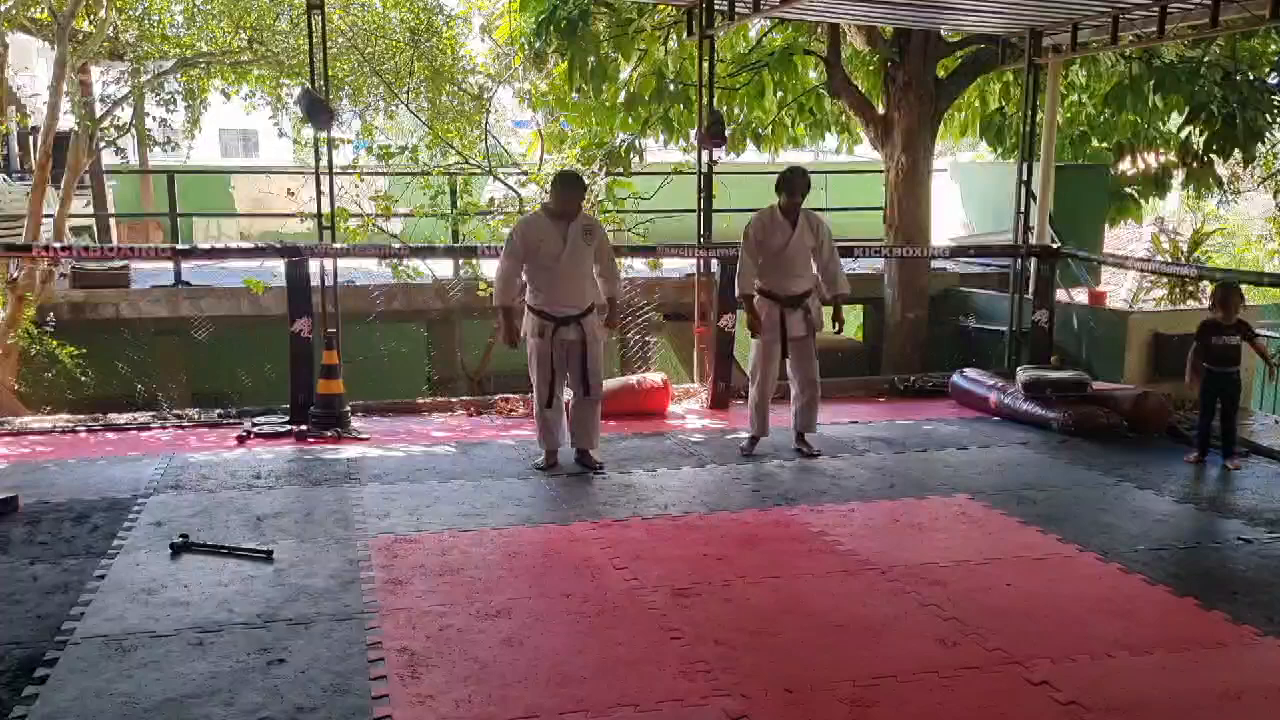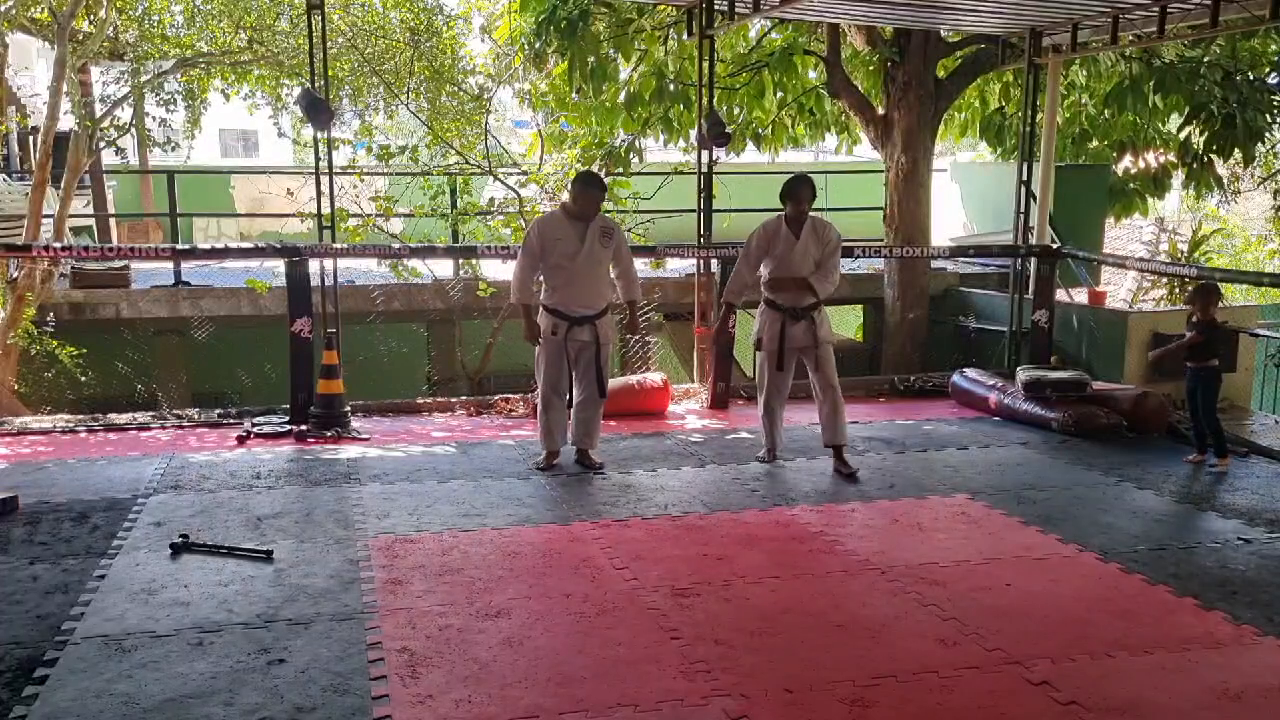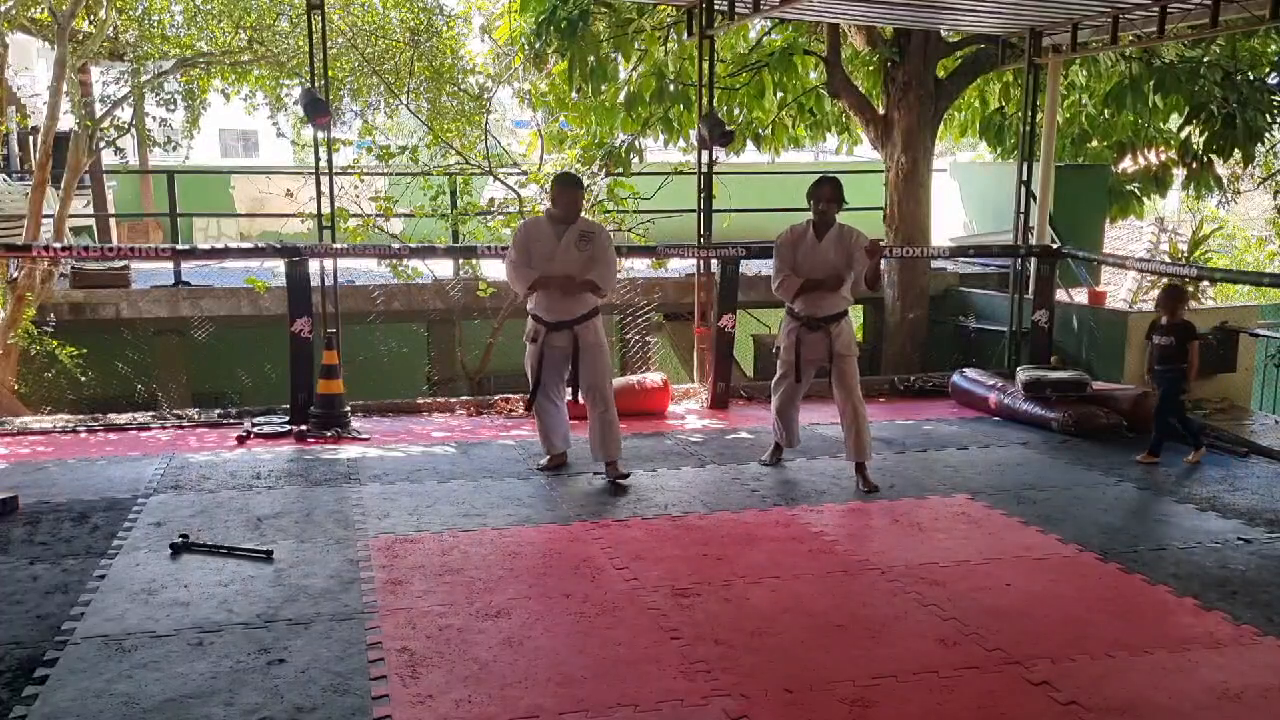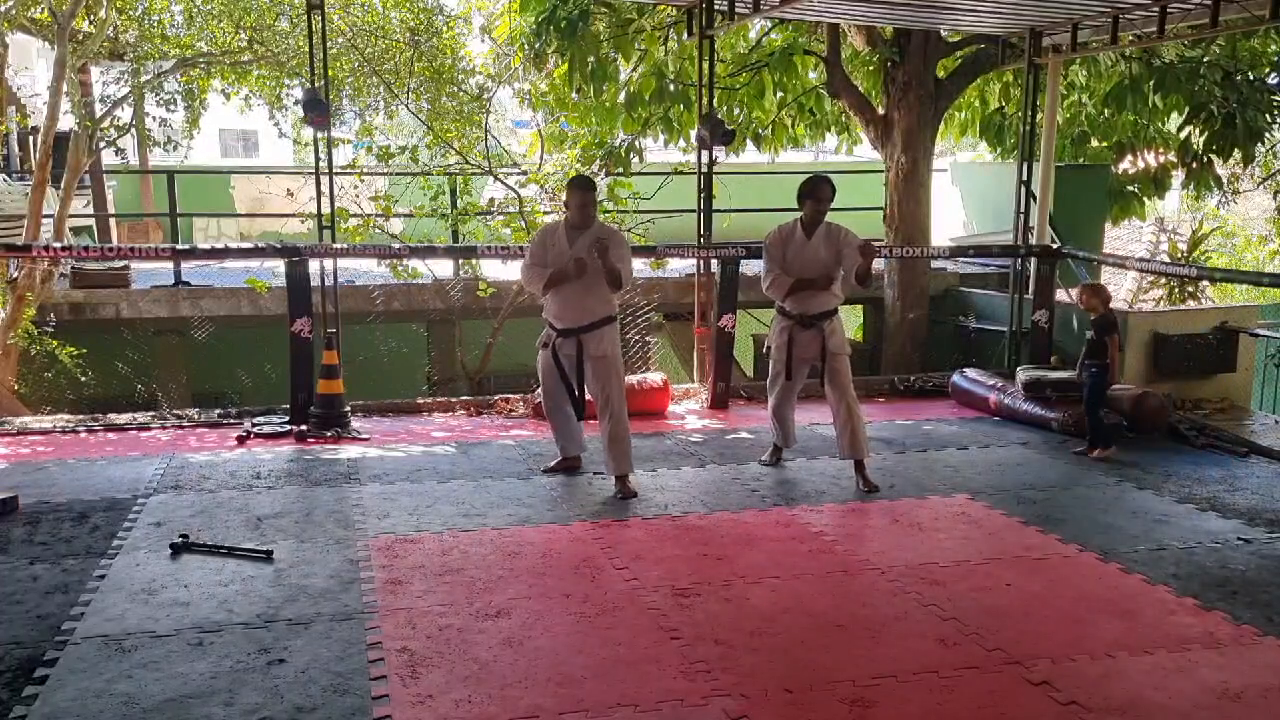
dt=0.7s
person 1, frame 1
left shoulder: (591, 226)
right shoulder: (527, 228)
left elbow: (606, 268)
right elbow: (507, 275)
left wrist: (612, 308)
right wrist: (508, 321)
left hip: (585, 322)
right hip: (544, 323)
left knee: (590, 390)
right knee: (546, 391)
left ankle: (584, 448)
right ankle: (550, 450)
person 1, frame 2
left shoulder: (610, 229)
right shoulder: (544, 226)
left elbow: (625, 271)
right elbow: (524, 274)
left wrist: (633, 313)
right wrist: (528, 319)
left hip: (597, 323)
right hip: (556, 323)
left knee: (593, 391)
right knee: (552, 390)
left ankle: (583, 449)
right ankle: (551, 449)
person 1, frame 3
left shoulder: (595, 232)
right shoulder: (527, 230)
left elbow: (608, 273)
right elbow: (514, 272)
left wrist: (577, 284)
right wrist: (552, 281)
left hip: (585, 326)
right hip: (543, 328)
left knee: (599, 393)
right knee: (545, 394)
left ankle: (610, 460)
right ankle: (557, 452)
person 1, frame 4
left shoulder: (611, 237)
right shoulder: (546, 235)
left elbow: (621, 282)
right elbow: (530, 276)
left wrist: (606, 263)
right wrist: (566, 273)
left hip: (599, 335)
right hip: (557, 334)
left knee: (611, 404)
right knee: (555, 400)
left ankle: (621, 475)
right ankle: (571, 455)
person 2, frame 1
left shoulder: (815, 224)
right shoulder: (760, 223)
left elbow: (829, 266)
right elbow: (746, 269)
left wrist: (837, 307)
right wrist: (750, 311)
left hip: (803, 307)
right hip: (769, 307)
left knee: (808, 377)
right knee: (762, 377)
left ankle: (800, 435)
right ankle: (755, 434)
person 2, frame 2
left shoulder: (825, 231)
right shoulder: (766, 232)
left elbow: (829, 278)
right elbow: (743, 273)
left wrist: (790, 283)
right wrist: (726, 314)
left hip: (812, 319)
right hip: (775, 318)
left knee: (829, 387)
right knee: (771, 391)
left ankle: (838, 455)
right ankle: (771, 445)
person 2, frame 3
left shoulder: (852, 239)
right shoulder: (790, 238)
left elbow: (869, 284)
right elbow: (781, 284)
left wrist: (874, 263)
right wrist: (821, 284)
left hip: (836, 329)
right hip: (798, 328)
left knee: (851, 398)
right knee: (784, 395)
left ankle: (861, 469)
right ankle: (780, 443)
person 2, frame 4
left shoulder: (840, 236)
right shoulder: (778, 237)
left elbow: (859, 278)
right elbow: (771, 284)
left wrist: (866, 261)
right wrist: (811, 283)
left hip: (827, 327)
right hip: (789, 327)
left knee: (844, 396)
right knee: (780, 394)
left ankle: (860, 468)
right ankle: (779, 445)
